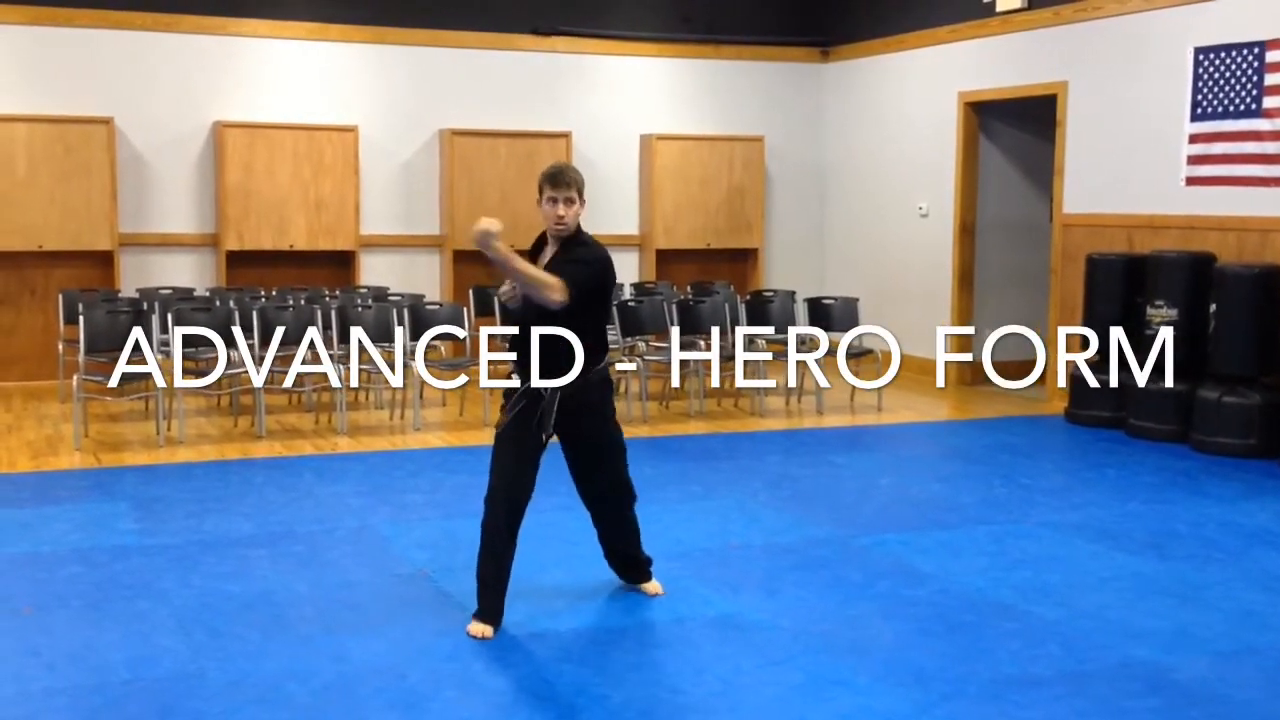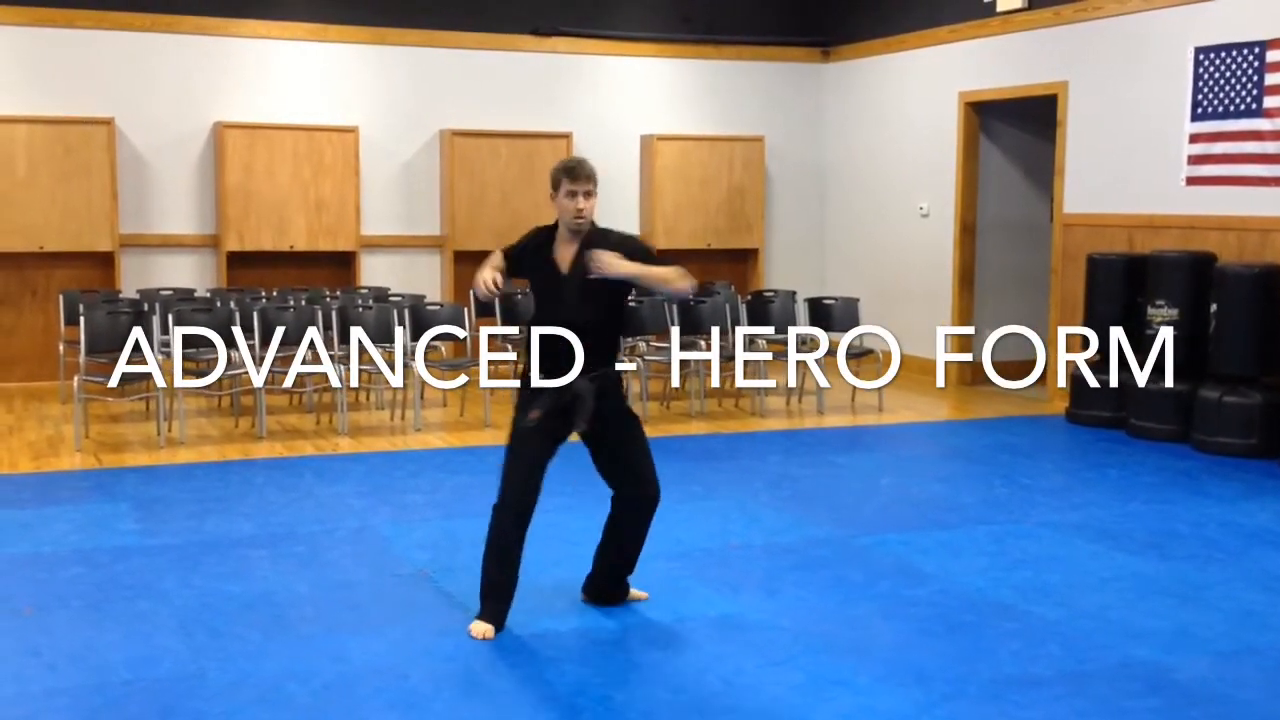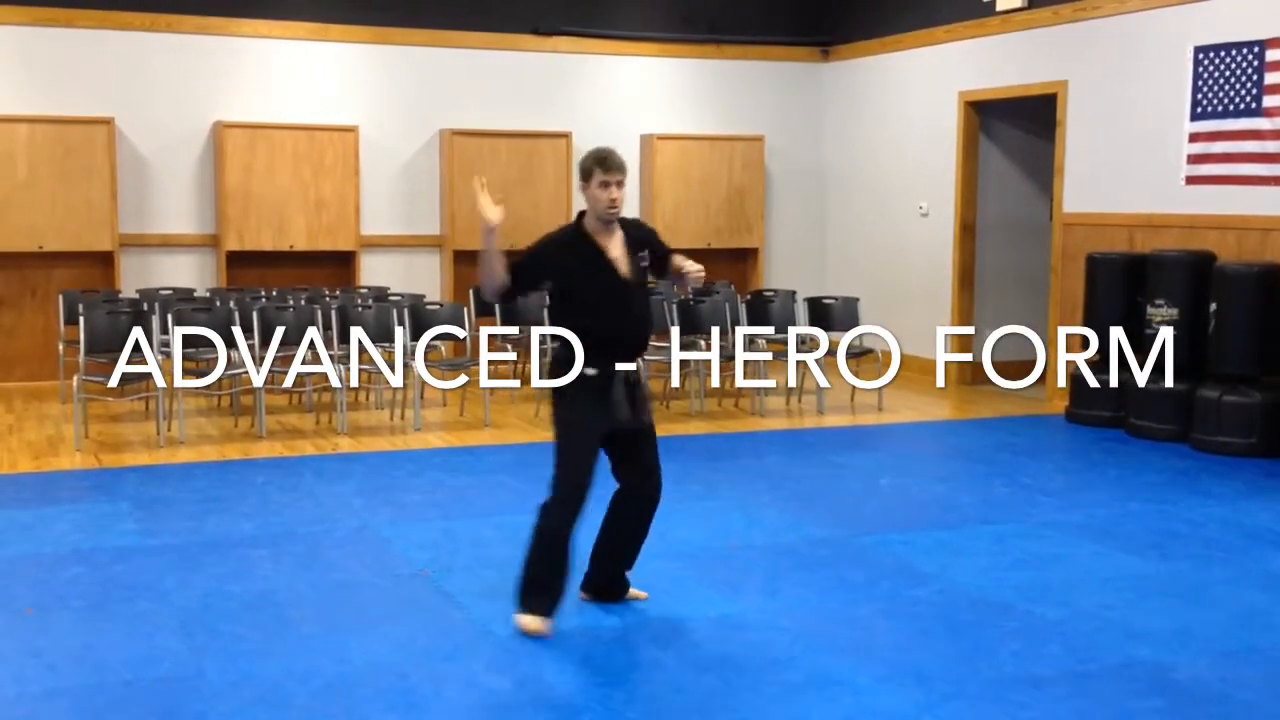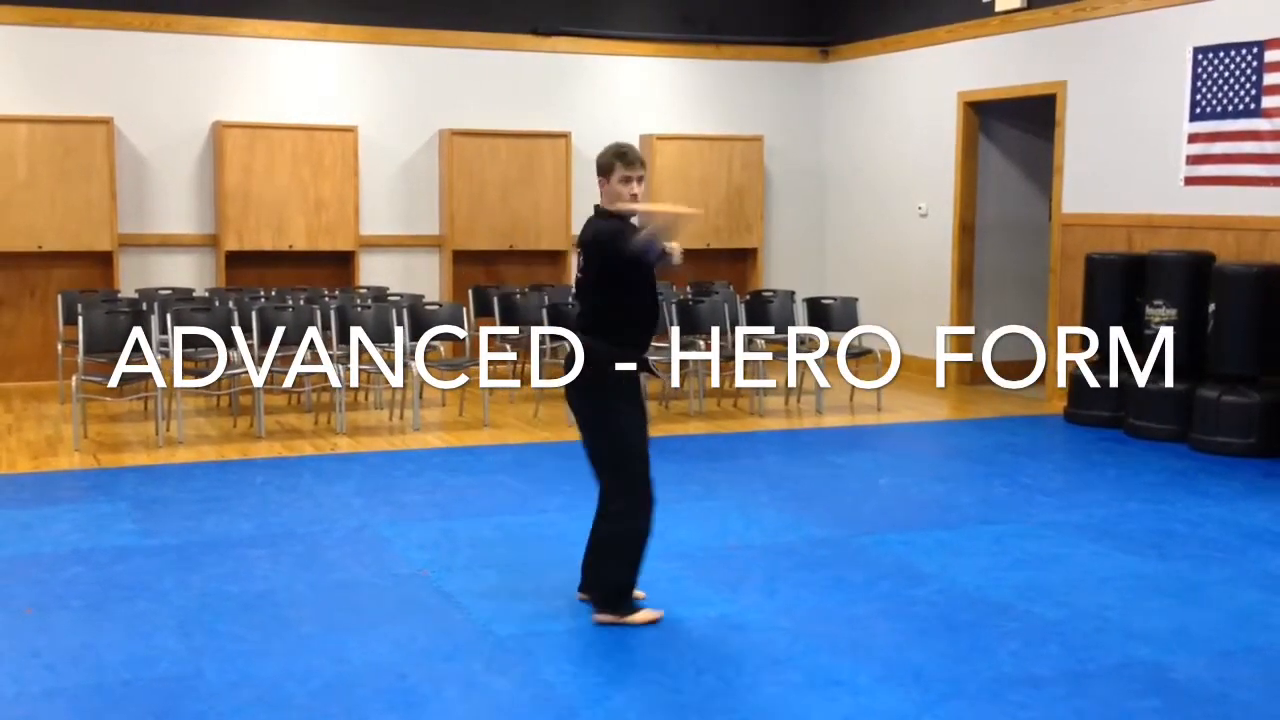
dt=0.2s
person 1, frame 1
left shoulder: (588, 254)
right shoulder: (538, 245)
left elbow: (555, 294)
left wrist: (495, 250)
right wrist: (512, 292)
left hip: (583, 390)
right hip: (528, 389)
left knee: (611, 490)
right knee: (504, 498)
left ankle: (633, 567)
right ankle: (488, 609)
person 1, frame 2
left shoulder: (617, 245)
right shoulder: (538, 242)
left elbow: (681, 283)
right elbow: (503, 257)
left wrist: (629, 270)
right wrist: (489, 271)
left hip: (601, 388)
right hip: (545, 387)
left knee: (640, 491)
right knee: (516, 498)
left ankle: (606, 585)
right ankle: (491, 611)
person 1, frame 3
left shoulder: (640, 235)
right shoulder: (563, 243)
left elbow: (665, 264)
right elbow: (496, 288)
left wrist: (685, 268)
right wrist: (491, 230)
left hip: (625, 381)
right hip: (583, 383)
left knee: (643, 487)
right knee: (570, 491)
left ankle: (606, 581)
right ankle: (536, 601)
person 1, frame 4
left shoulder: (616, 228)
right shoulder: (603, 231)
right elbow: (641, 250)
left wrist: (662, 252)
left hip: (612, 372)
right hip: (607, 376)
left knee: (626, 482)
right knee: (631, 489)
left ankle: (609, 582)
right ankle: (612, 599)
